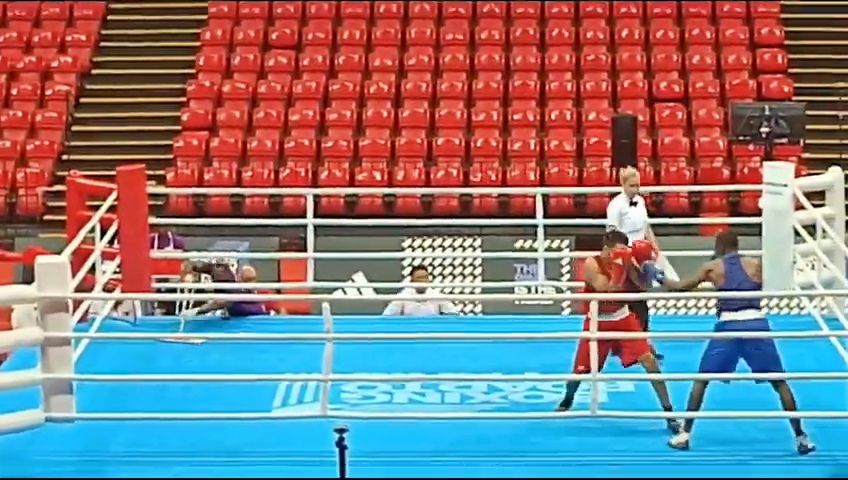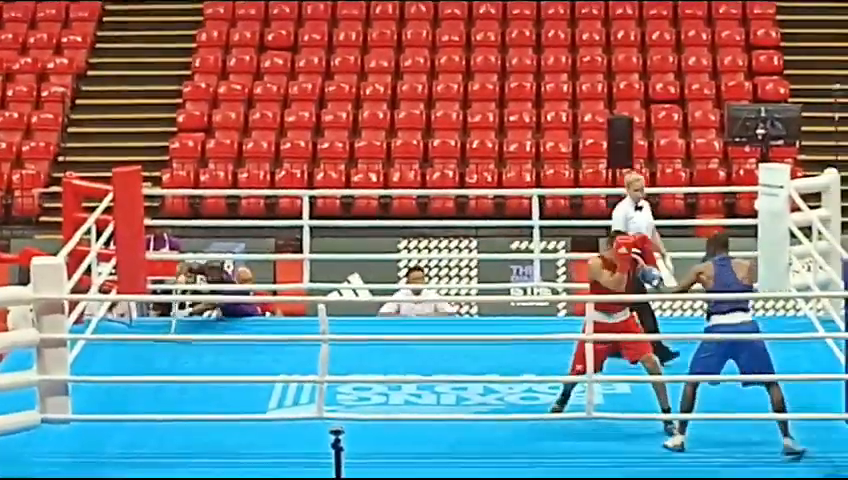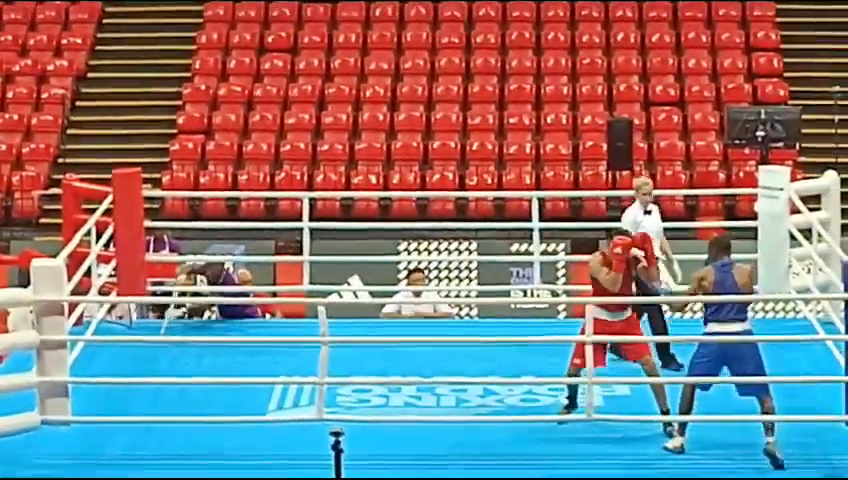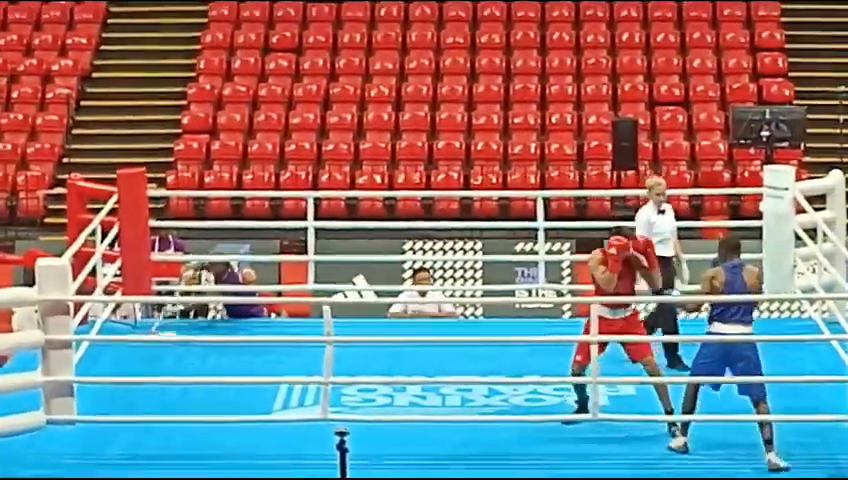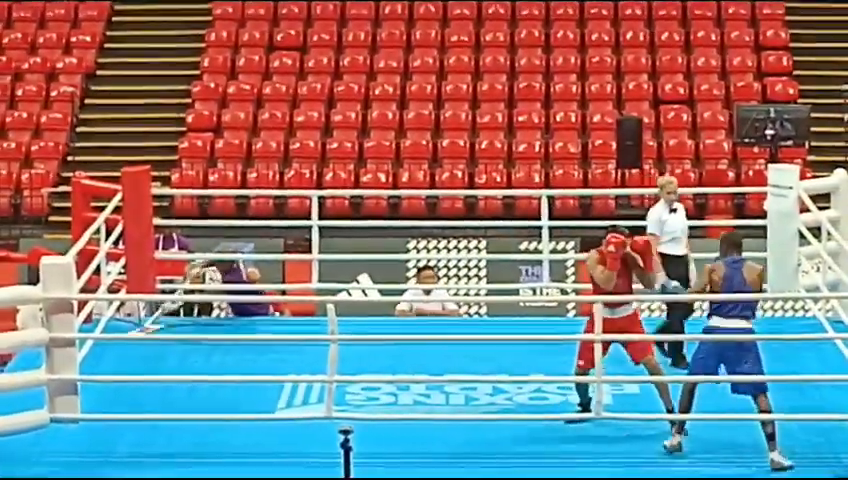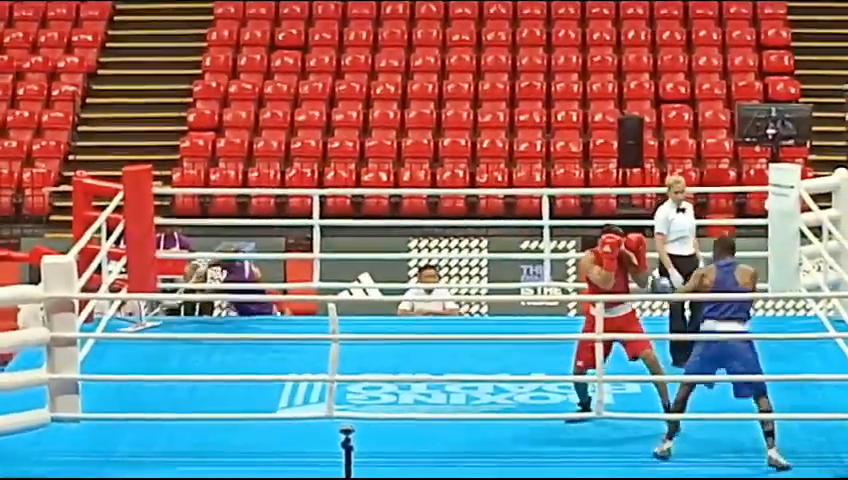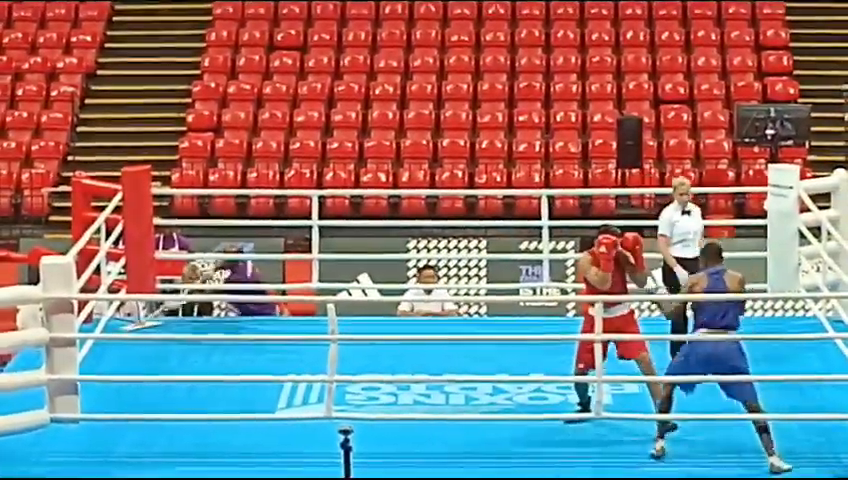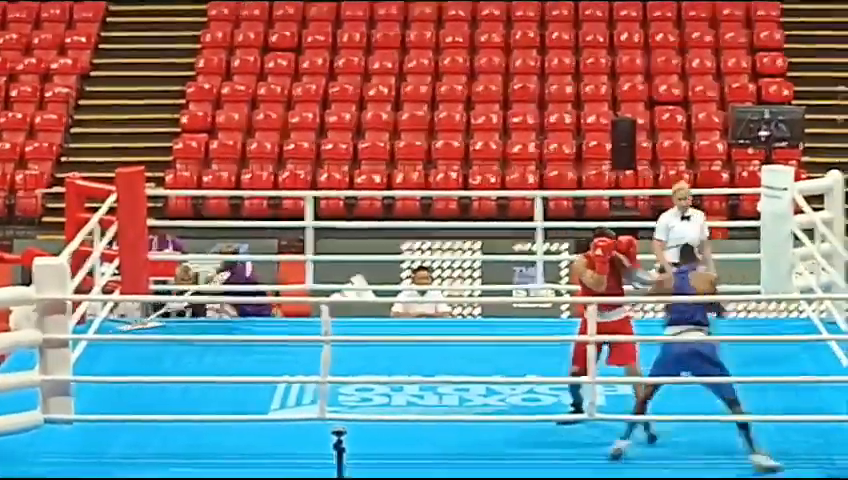
dt=0.1s
person 1, frame 1
left shoulder: (712, 267)
right shoulder: (755, 264)
left elbow: (681, 287)
left wrist: (658, 276)
left hip: (728, 326)
right hip: (756, 324)
left knee: (702, 380)
right knee: (779, 382)
left ankle: (684, 434)
right ankle: (801, 438)
person 1, frame 2
left shoulder: (702, 269)
right shoulder: (747, 266)
left elbow: (675, 292)
left hip: (718, 330)
right hip: (746, 327)
left knee: (693, 382)
right knee: (771, 383)
left ankle: (679, 437)
right ankle: (786, 438)
person 1, frame 3
left shoulder: (703, 274)
right shoulder: (747, 272)
left hip: (714, 336)
right hip: (742, 336)
left knee: (690, 384)
right knee: (763, 393)
left ankle: (678, 438)
right ankle: (770, 439)
person 1, frame 4
left shoulder: (713, 275)
right shoulder: (756, 273)
left elbow: (693, 306)
left hip: (717, 337)
right hip: (744, 338)
left knee: (693, 384)
right knee: (759, 399)
left ankle: (682, 438)
right ankle: (771, 455)
person 1, frame 5
left shoulder: (712, 268)
right shoulder: (757, 270)
left elbow: (691, 297)
left hip: (715, 331)
right hip: (743, 334)
left knee: (691, 383)
right knee: (760, 393)
left ankle: (677, 437)
right ankle: (774, 453)
person 1, frame 6
left shoulder: (704, 273)
right shoulder: (750, 273)
left hip: (710, 338)
right hip: (739, 338)
left knee: (685, 389)
right knee: (760, 396)
left ankle: (667, 443)
right ankle: (772, 452)
person 1, frame 7
left shoulder: (695, 281)
right shoulder: (737, 279)
left elbow: (673, 312)
right elbow: (741, 310)
left hip: (699, 344)
right hip: (728, 346)
left knee: (668, 387)
right knee: (751, 402)
left ankle: (660, 442)
right ankle: (773, 457)
person 1, frame 8
left shoulder: (667, 279)
right shoulder: (707, 277)
left elbow: (650, 296)
left hip: (671, 345)
right hip: (699, 345)
left knee: (647, 391)
right knee: (732, 400)
left ankle: (623, 441)
right ankle: (756, 454)
person 2, frame 1
left shoulder: (625, 260)
right shoulder: (592, 264)
right elbow: (609, 291)
right wrist: (619, 265)
left hip: (623, 318)
right hip: (597, 321)
left knee: (649, 361)
right knee: (580, 370)
left ankle: (668, 412)
right ankle: (566, 402)
person 2, frame 2
left shoulder: (630, 259)
right shoulder: (596, 263)
right elbow: (617, 286)
right wrist: (622, 257)
left hip: (624, 319)
right hip: (598, 322)
left knee: (651, 363)
right knee: (579, 370)
left ankle: (667, 415)
right ankle: (562, 399)
person 2, frame 3
left shoulder: (632, 258)
right shoulder: (597, 260)
left elbow: (654, 282)
right elbow: (613, 286)
left wrist: (648, 254)
right wrist: (619, 257)
left hip: (625, 318)
right hip: (598, 319)
left knee: (649, 364)
right knee: (575, 367)
left ankle: (666, 417)
right ankle: (571, 402)
person 2, frame 4
left shoulder: (634, 257)
right shoulder: (598, 257)
left elbow: (655, 285)
right elbow: (608, 286)
left wrist: (650, 256)
right wrist: (615, 256)
left hip: (627, 316)
right hip: (602, 316)
left knee: (650, 364)
right knee: (578, 365)
left ankle: (670, 416)
right ankle: (582, 406)
person 2, frame 5
left shoulder: (630, 257)
right shoulder: (594, 258)
left elbow: (650, 285)
right elbow: (607, 285)
left wrist: (647, 256)
right wrist: (612, 255)
left hip: (627, 316)
right hip: (601, 318)
left knee: (651, 363)
right knee: (581, 368)
left ankle: (671, 413)
right ankle: (585, 408)
person 2, frame 6
left shoulder: (625, 255)
right shoulder: (588, 259)
left elbow: (643, 283)
right elbow: (605, 284)
left wrist: (640, 255)
right wrist: (609, 255)
left hip: (625, 315)
right hip: (598, 318)
left knee: (650, 358)
right knee: (580, 368)
left ankle: (668, 409)
right ankle: (585, 407)
person 2, frame 7
left shoulder: (621, 255)
right shoulder: (586, 260)
left elbow: (641, 282)
right elbow: (603, 285)
left wrist: (637, 254)
right wrist: (606, 255)
left hip: (623, 316)
right hip: (596, 318)
left knee: (644, 361)
right knee: (580, 370)
right ankle: (584, 407)
person 2, frame 8
left shoulder: (618, 257)
right shoulder: (581, 264)
right elbow: (598, 287)
left wrist: (631, 258)
right wrist: (601, 258)
left hip: (619, 320)
right hip: (592, 322)
left knee: (632, 369)
right knee: (575, 373)
left ankle: (647, 423)
right ankle: (578, 408)
person 3, frame 1
left shoulder: (640, 201)
right shoulder: (617, 205)
left elbow: (647, 230)
left wrist: (658, 254)
left knee: (633, 301)
right knee: (638, 301)
person 3, frame 2
left shoulder: (645, 206)
right shoulder: (622, 210)
left elbow: (653, 234)
left wrist: (666, 257)
left knee: (630, 305)
right knee: (643, 305)
right ankle: (660, 351)
person 3, frame 3
left shoulder: (654, 210)
right shoulder: (631, 214)
left elbow: (661, 238)
left wrist: (673, 262)
left knee: (641, 308)
right knee: (655, 309)
right ankle: (665, 356)
person 3, frame 4
left shoulder: (669, 209)
right shoulder: (645, 214)
left wrist: (682, 263)
left hip: (669, 263)
right hip: (655, 264)
left knee: (664, 309)
right knee: (668, 310)
right ankle: (673, 357)
person 3, frame 5
left shoulder: (680, 208)
right shoulder: (656, 212)
right elbow: (653, 245)
left wrist: (690, 263)
right wrist: (660, 273)
left hip: (681, 261)
right hip: (666, 262)
left knee: (687, 307)
right knee: (677, 308)
left ankle: (659, 335)
right ankle: (677, 356)
person 3, frame 6
left shoulder: (688, 207)
right shoulder: (663, 211)
right elbow: (659, 243)
left wrist: (699, 260)
right wrist: (671, 270)
left hip: (689, 260)
right hip: (672, 262)
left knee: (699, 306)
right knee: (677, 308)
left ankle: (689, 349)
right ankle: (679, 356)
person 3, frame 7
left shoulder: (696, 210)
right shoulder: (669, 213)
left elbow: (699, 239)
right elbow: (662, 245)
right wrist: (677, 269)
left hip: (694, 264)
right hip: (675, 265)
right knee: (679, 311)
right ankle: (678, 356)
person 3, frame 8
left shoulder: (699, 216)
right shoulder: (666, 218)
left elbow: (705, 245)
right elbow: (658, 247)
left wrist: (711, 270)
right wrist: (669, 271)
